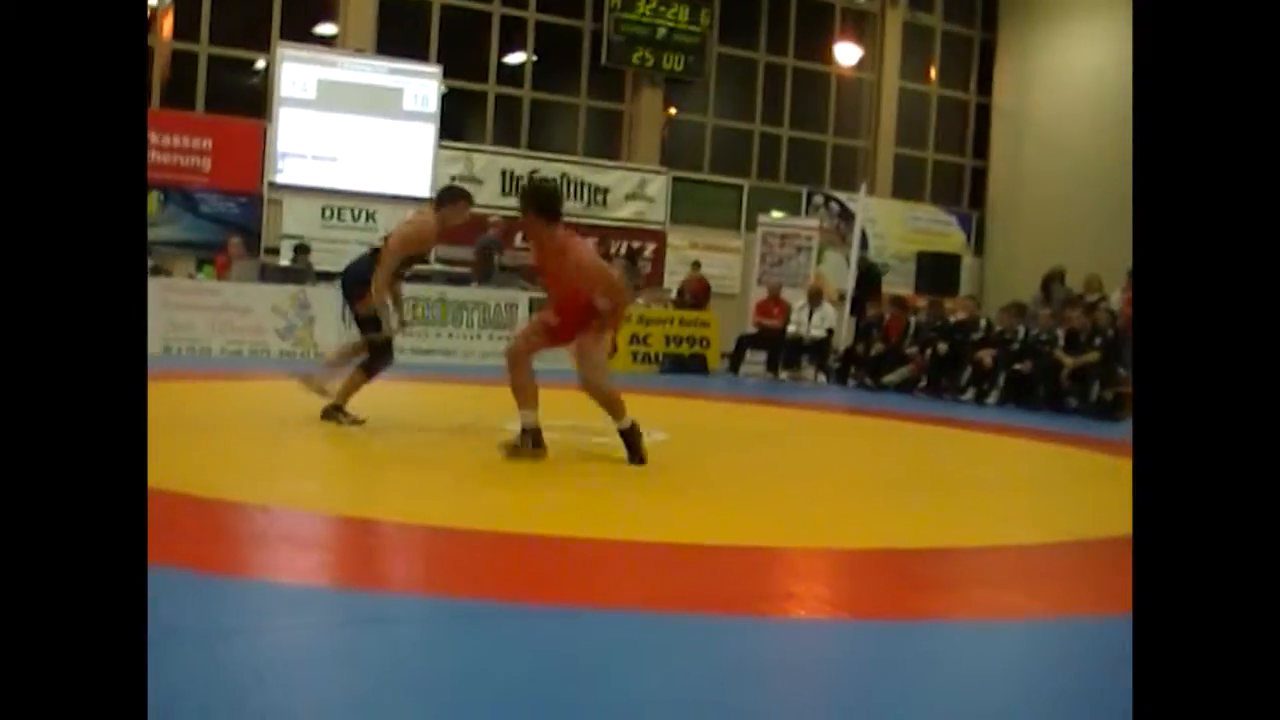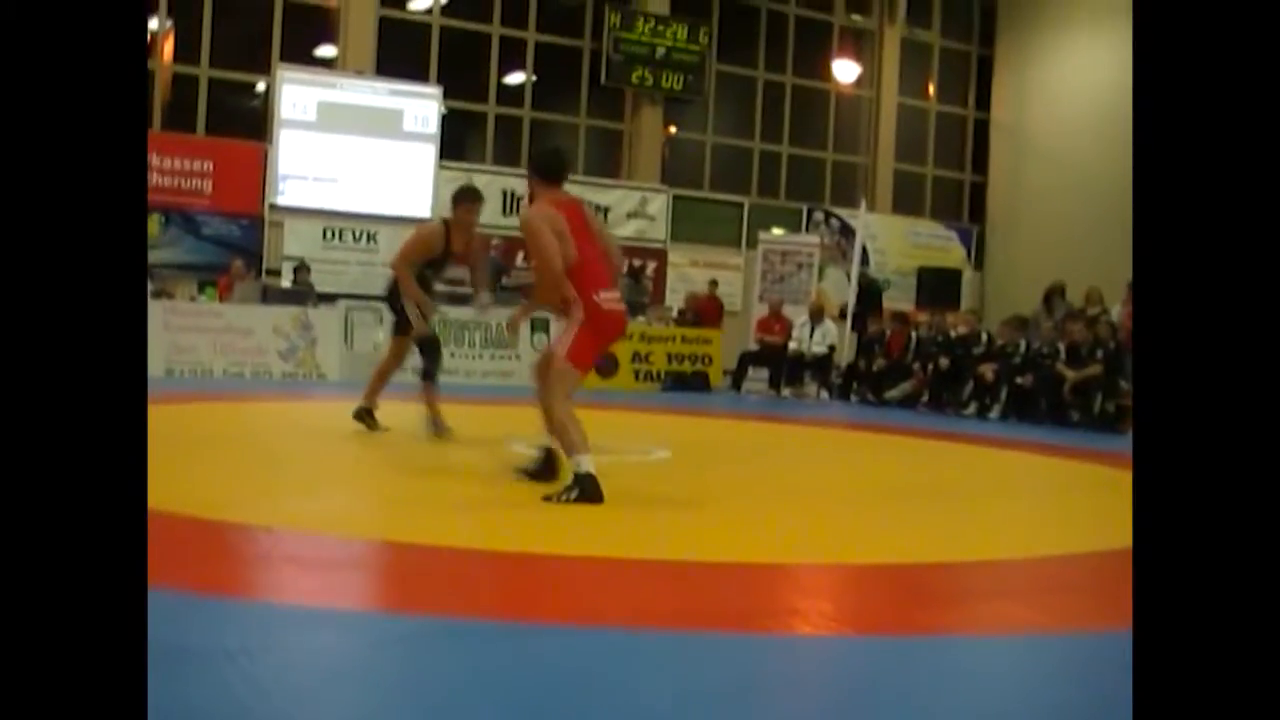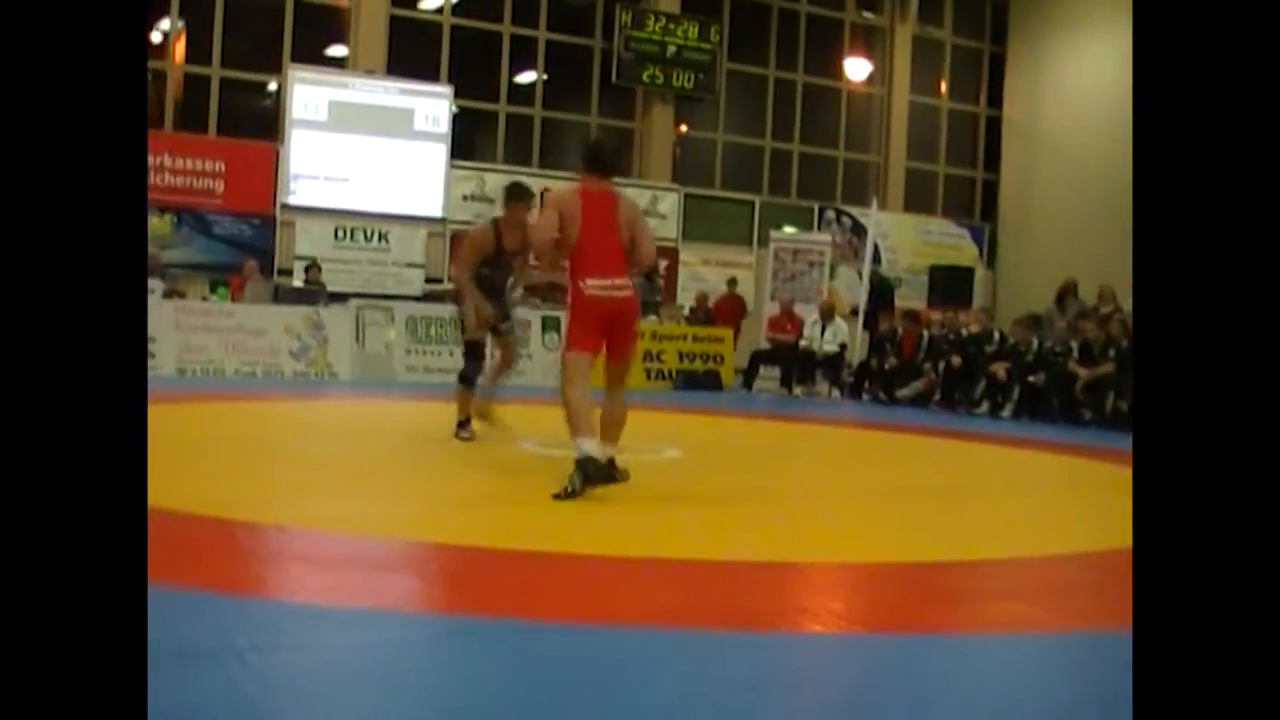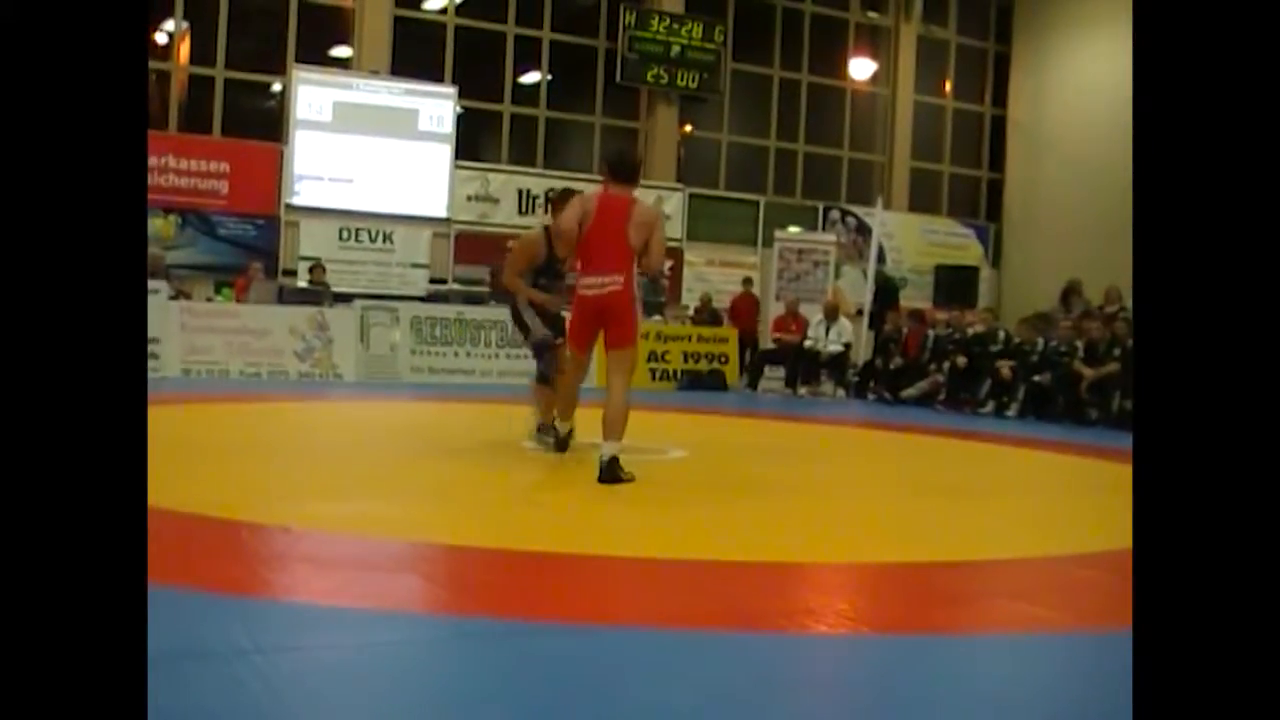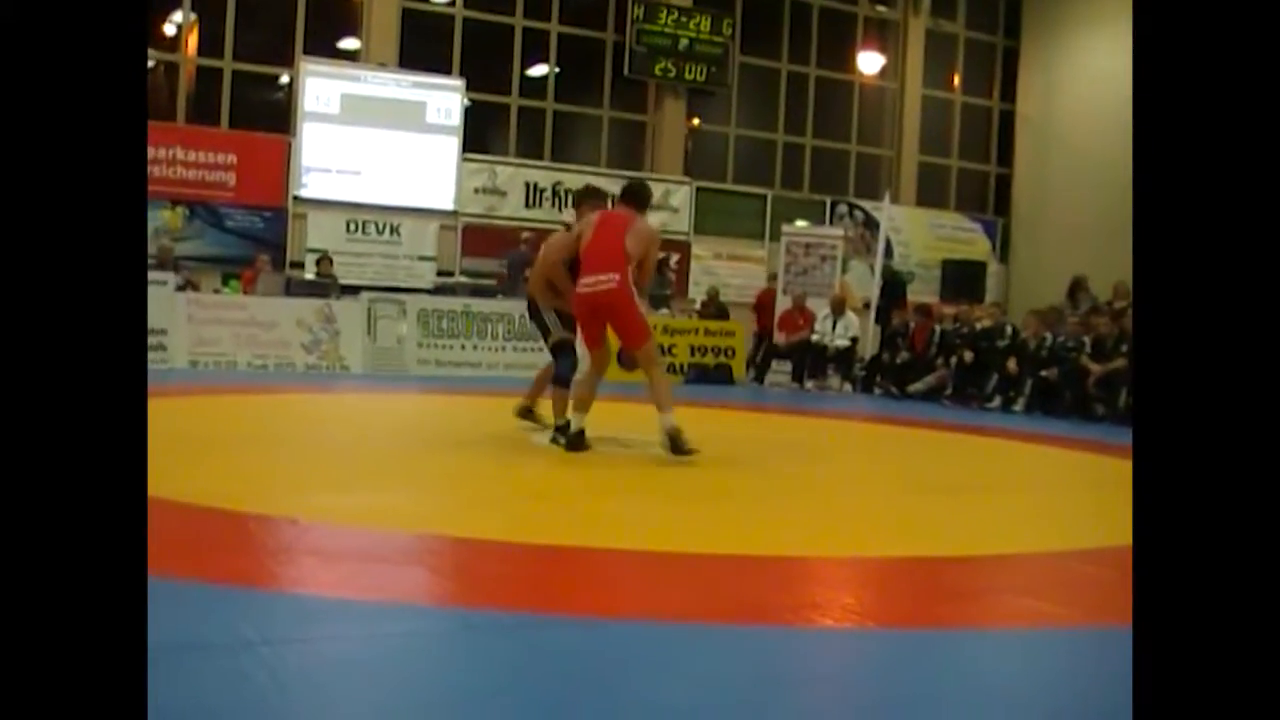
dt=0.4s
person 1, frame 1
left shoulder: (578, 255)
right shoulder: (538, 240)
left elbow: (621, 296)
left wrist: (602, 328)
right wrist: (552, 306)
left hip: (594, 316)
right hip: (564, 310)
left knee: (592, 381)
right knee: (517, 350)
left ankle: (628, 430)
right ankle: (531, 434)
person 1, frame 2
left shoulder: (534, 215)
right shoulder: (582, 209)
left elbow: (552, 272)
right elbow: (616, 259)
left wrist: (527, 308)
left hip: (590, 312)
right hip: (611, 307)
left knee: (555, 395)
right knee: (545, 369)
left ankle: (586, 481)
right ankle: (549, 457)
person 1, frame 3
left shoulder: (560, 199)
right shoulder: (629, 207)
left elbow: (542, 244)
right elbow: (647, 258)
left wrist: (562, 248)
left hip: (587, 297)
right hip: (625, 298)
left knee: (573, 384)
right knee: (616, 386)
left ankle: (588, 462)
right ankle: (606, 461)
person 1, frame 4
left shoulder: (585, 202)
right shoulder: (650, 214)
left elbow: (564, 228)
right elbow: (654, 267)
left wrist: (581, 250)
left hip: (586, 293)
right hip: (620, 294)
left knee: (576, 369)
right knee: (618, 381)
left ankle: (562, 432)
right ankle: (609, 461)
person 1, frame 5
left shoulder: (590, 221)
right shoulder: (648, 231)
right elbow: (645, 276)
left hip: (584, 294)
right hip: (617, 291)
left knee: (598, 365)
right knee: (653, 366)
left ankle: (575, 432)
right ankle: (672, 433)
person 2, frame 1
left shoulder: (421, 221)
right shoulder: (427, 225)
right elbow: (391, 251)
left wrist: (398, 308)
right wrist: (378, 295)
left hip: (358, 275)
right hip: (364, 279)
left knee: (375, 342)
right knee: (382, 354)
left ankle: (320, 375)
right ankle: (335, 407)
person 2, frame 2
left shoulder: (472, 238)
right shoulder: (433, 232)
left elbow: (478, 265)
right elbow: (399, 263)
left wrist: (482, 292)
right wrist: (422, 300)
left hip: (419, 292)
right hip: (405, 291)
left knee: (396, 355)
right knee: (431, 351)
left ankle: (365, 408)
right ankle: (434, 417)
person 2, frame 3
left shoulder: (527, 234)
right shoulder: (484, 233)
right elbow: (459, 270)
left wrist: (514, 289)
right wrist: (479, 303)
left hip: (497, 295)
right hip: (472, 294)
left knee: (510, 353)
right knee: (475, 357)
left ankle: (484, 403)
right ankle: (463, 421)
person 2, frame 4
right shoulder: (535, 240)
right elbow: (508, 276)
right wrist: (540, 296)
left hip: (550, 304)
right hip: (526, 302)
left knee: (561, 363)
right knee: (547, 354)
left ankle: (546, 422)
right ankle: (543, 424)
person 2, frame 5
right shoulder: (564, 242)
right elbow: (536, 286)
right wrist: (568, 302)
left hip: (562, 303)
right hip: (544, 302)
left knee: (561, 360)
right knee: (567, 357)
left ankle: (526, 406)
right ankle: (560, 428)
